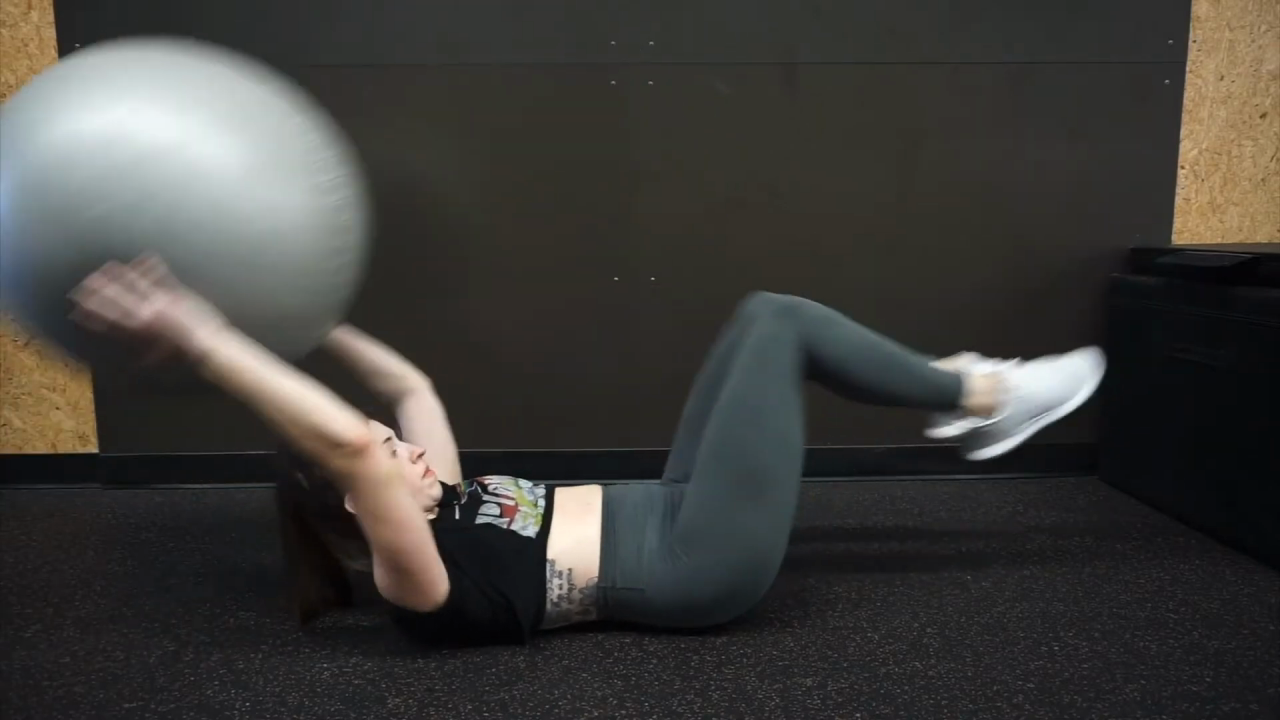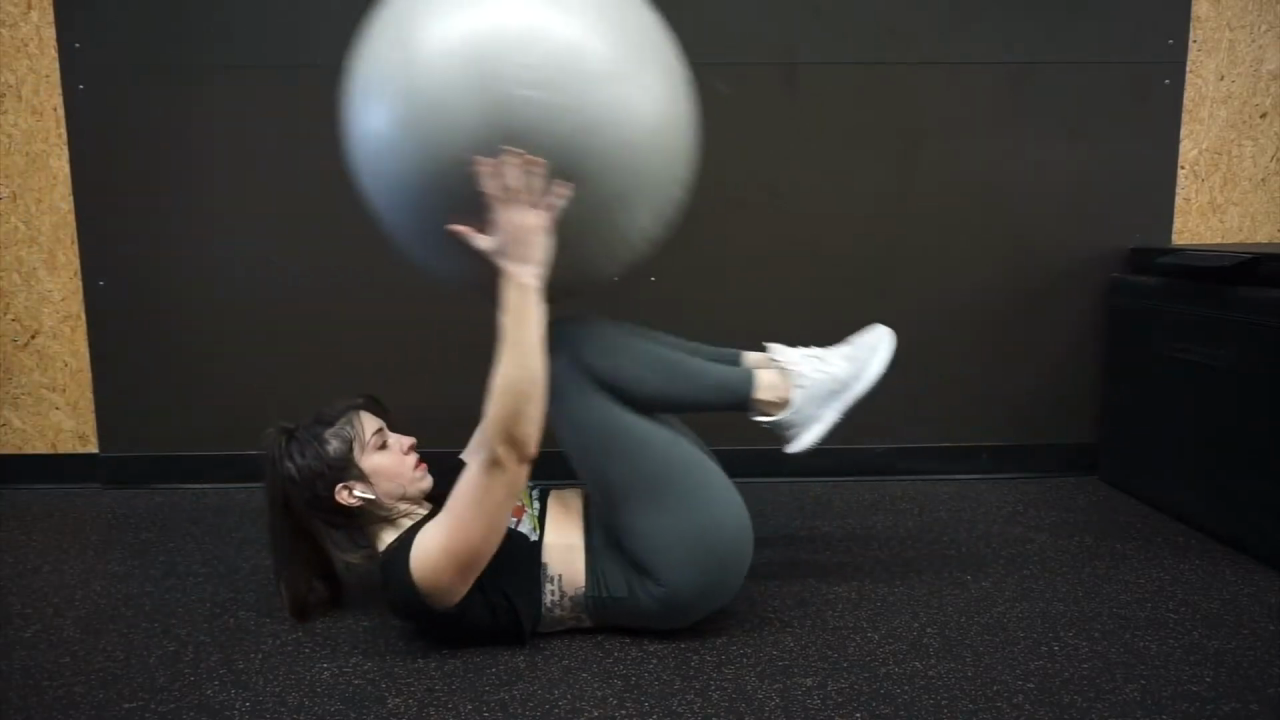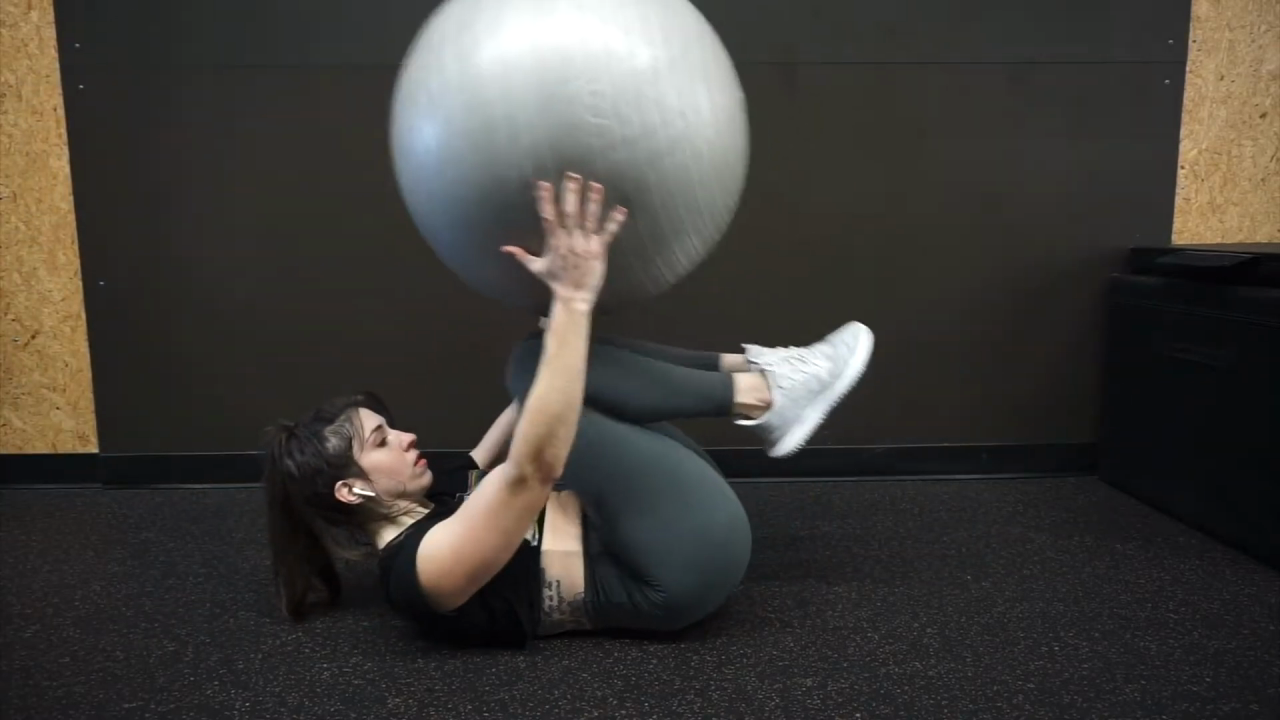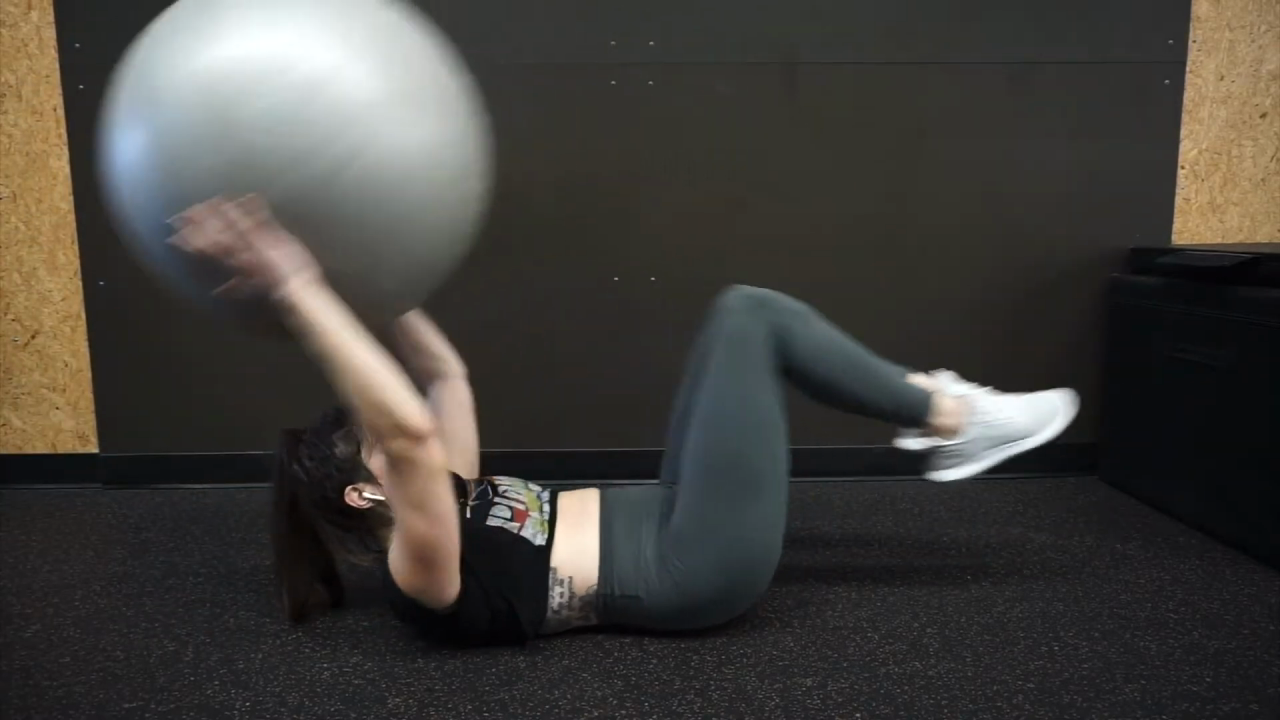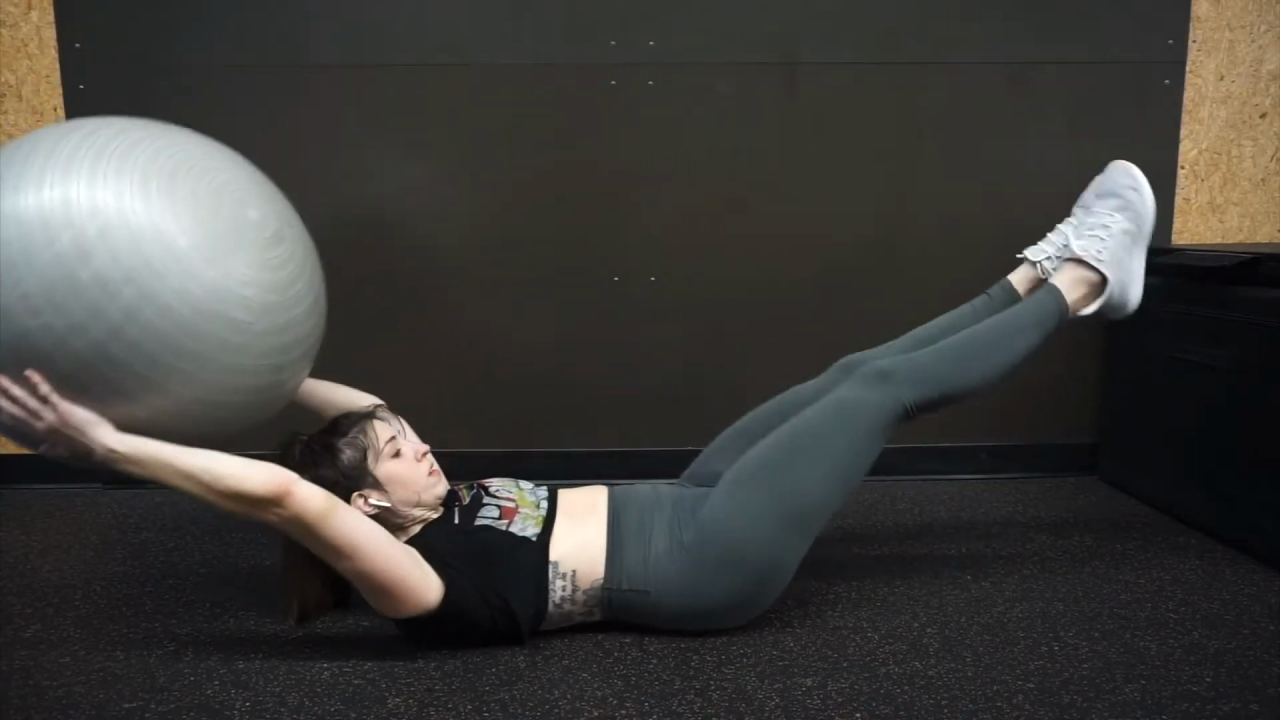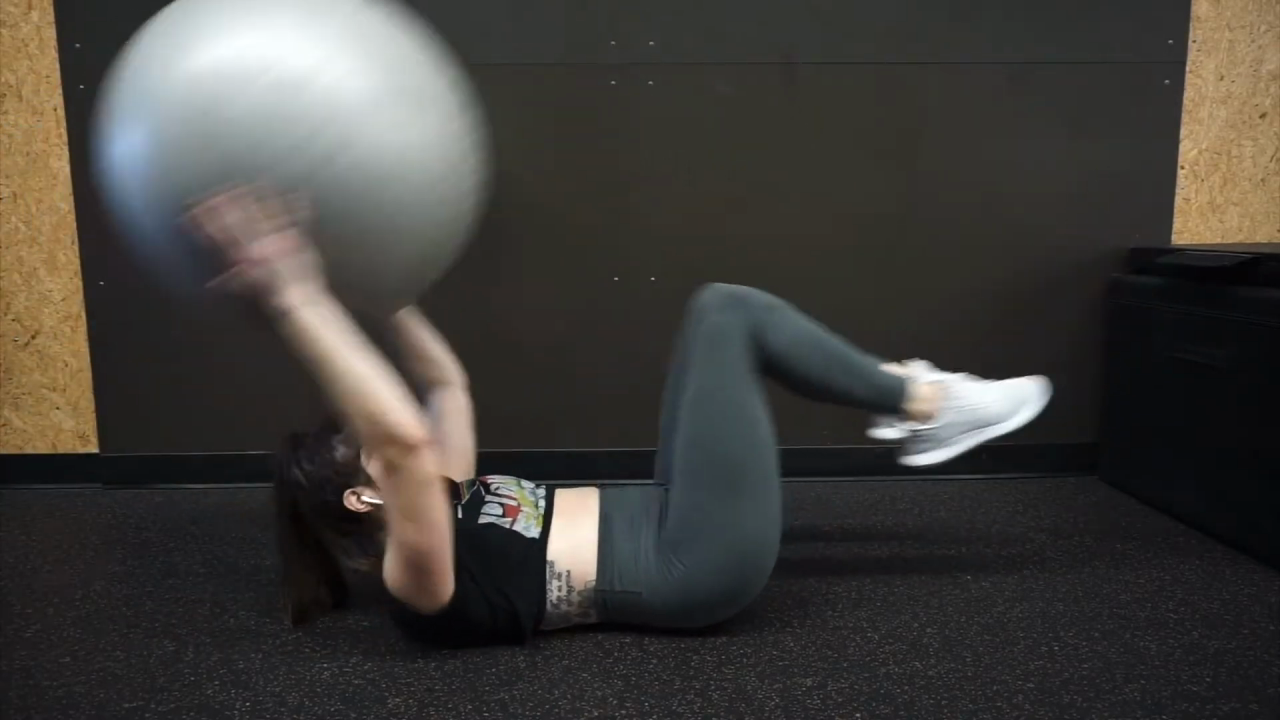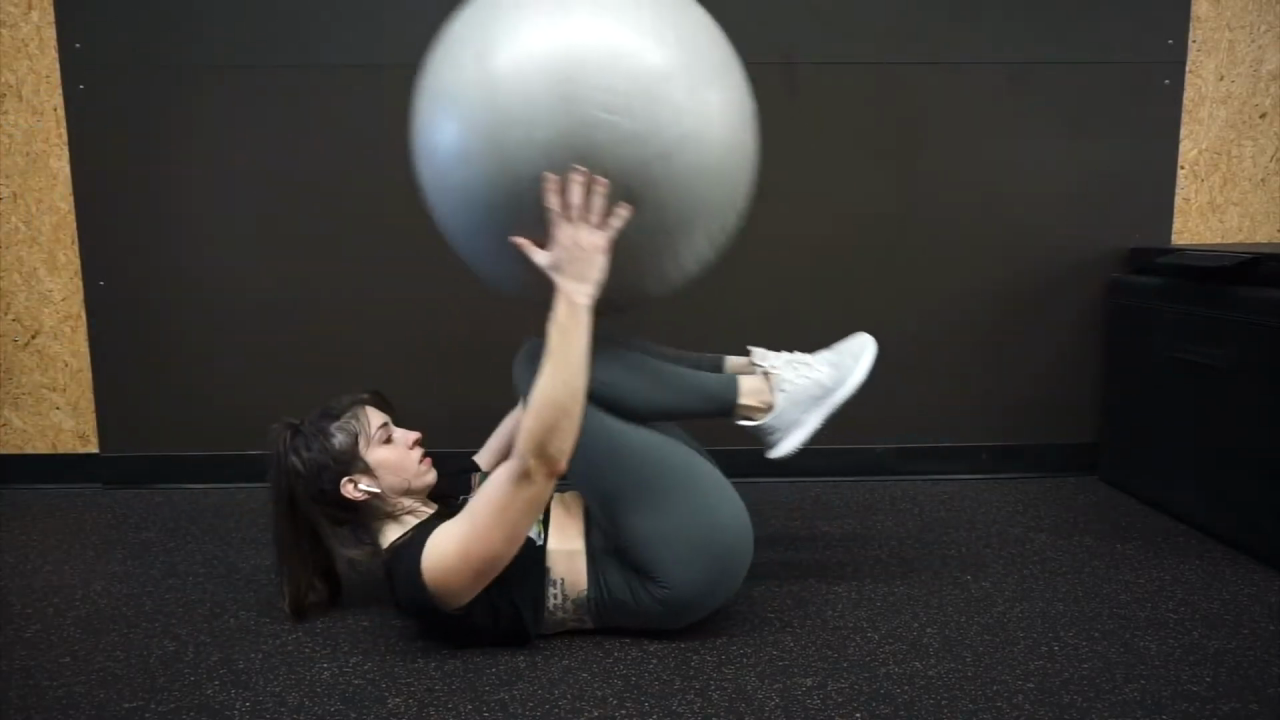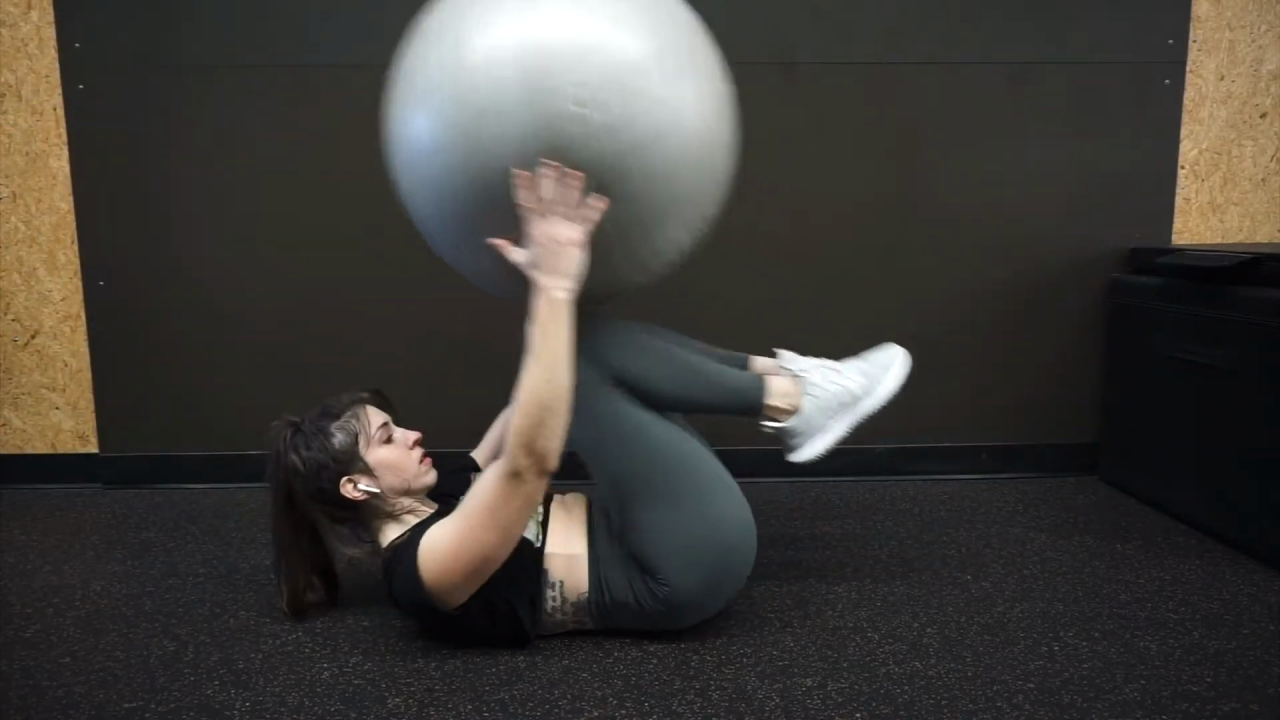
dt=0.4s
person 1, frame 1
left shoulder: (450, 513)
right shoulder: (424, 588)
left elbow: (413, 387)
right elbow: (354, 449)
right wrist: (197, 334)
left hip: (673, 516)
right hip: (703, 563)
left knee: (766, 326)
right knee: (771, 320)
left ankle: (972, 392)
right ankle: (980, 394)
person 1, frame 2
left shoulder: (425, 514)
right shoulder: (422, 571)
right elbow: (511, 443)
left wrist: (520, 268)
right wrist: (521, 274)
left hip: (678, 543)
right hip: (692, 553)
left knee: (560, 354)
right knee: (565, 351)
left ankle: (777, 378)
right ankle: (778, 392)
person 1, frame 3
left shoulder: (439, 501)
right shoulder: (423, 570)
left elbow: (529, 434)
right elbow: (539, 465)
left wrist: (564, 291)
right wrist: (575, 295)
left hip: (679, 541)
right hip: (691, 556)
left knee: (544, 368)
right knee: (536, 367)
left ankle: (756, 376)
right ankle: (761, 394)
person 1, frame 4
left shoulder: (452, 508)
right shoulder: (422, 577)
left elbow: (444, 378)
right elbow: (407, 427)
right wrist: (297, 289)
left hip: (664, 526)
right hip: (702, 571)
left knee: (745, 318)
right knee: (751, 316)
left ankle: (933, 405)
right ankle: (948, 421)
person 1, frame 5
left shoulder: (437, 517)
right shoulder: (424, 588)
left elbow: (368, 410)
right elbow: (282, 493)
right wrist: (108, 440)
left hip: (687, 509)
right hip: (711, 561)
left knee: (861, 371)
right knee: (879, 387)
left ankle: (1044, 275)
right ankle: (1080, 284)
person 1, frame 6
left shoulder: (450, 508)
right shoulder: (421, 586)
left elbow: (444, 380)
right elbow: (401, 435)
right wrist: (300, 299)
left hip: (675, 519)
right hip: (702, 566)
left knee: (722, 317)
right knee: (723, 311)
left ankle: (919, 397)
right ankle: (924, 404)
person 1, frame 7
left shoulder: (437, 505)
right shoulder: (428, 569)
left elbow: (544, 412)
right elbow: (541, 460)
left wrist: (572, 283)
right wrist: (574, 290)
left hip: (677, 541)
right hip: (692, 556)
left knee: (551, 366)
right knee: (549, 364)
left ankle: (758, 380)
right ankle: (761, 397)
person 1, frame 8
left shoulder: (436, 504)
right shoulder: (425, 566)
left elbow: (520, 437)
right elbow: (534, 458)
right wrist: (554, 285)
left hip: (679, 542)
right hip: (691, 562)
left knee: (582, 354)
right knee: (591, 345)
left ankle: (784, 381)
right ankle: (789, 400)
